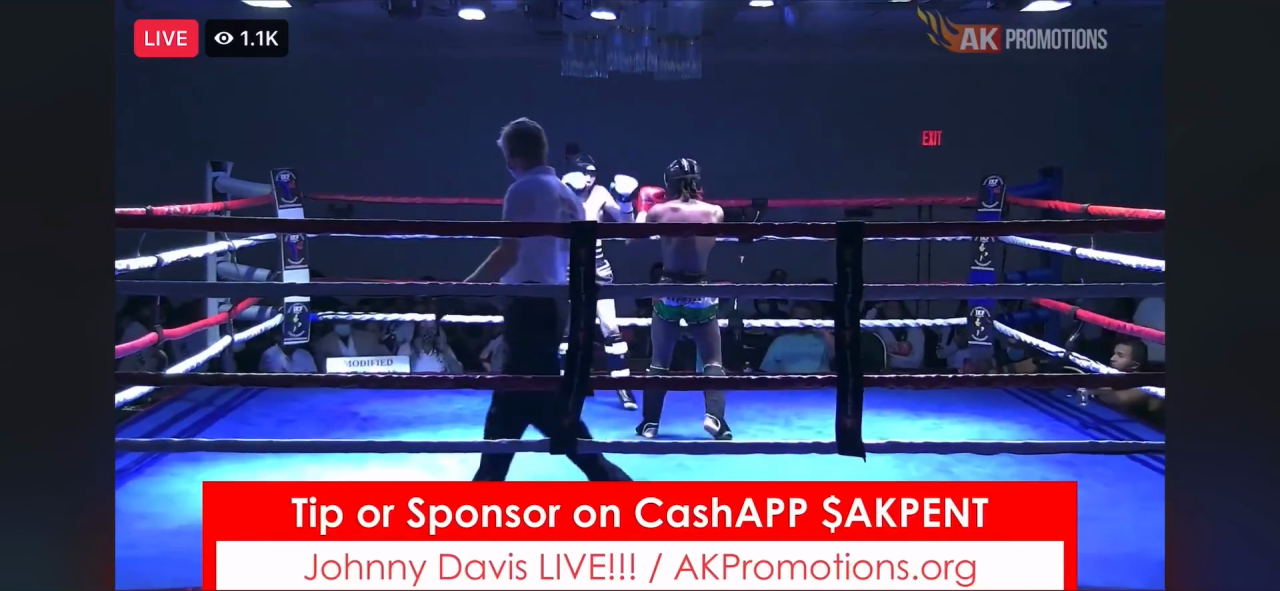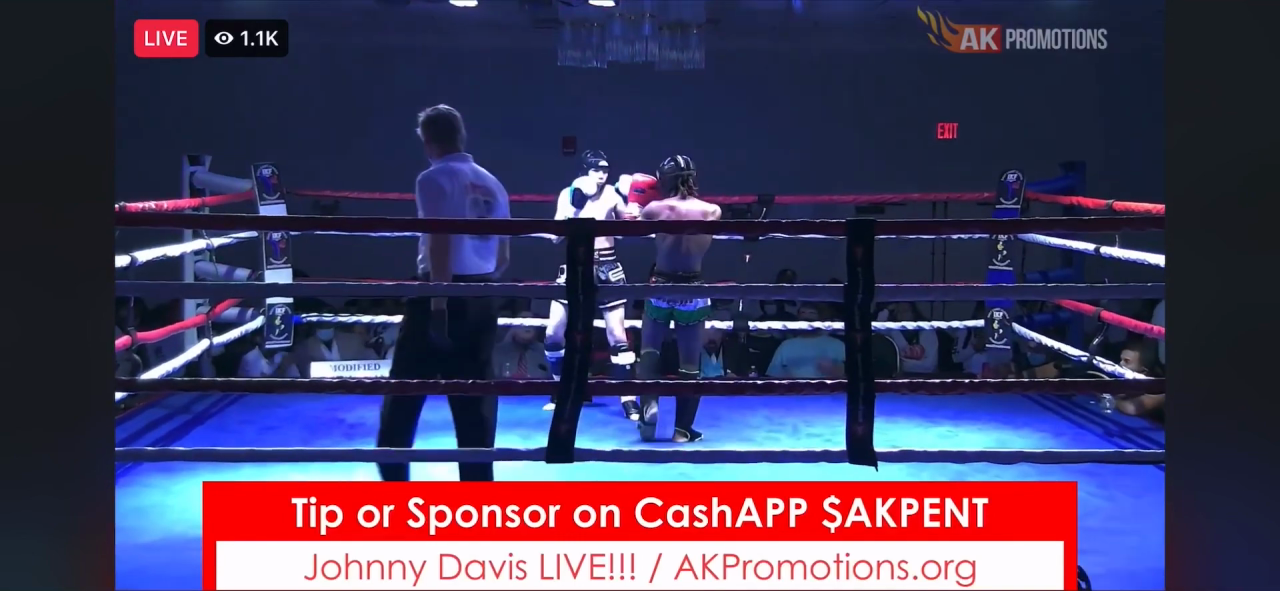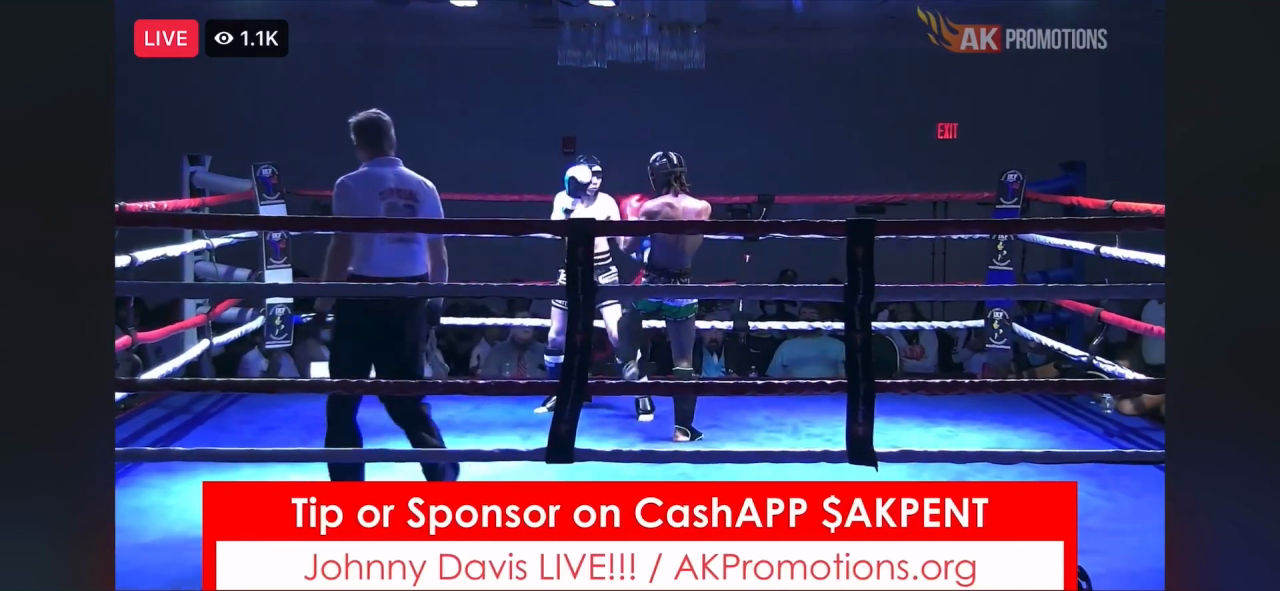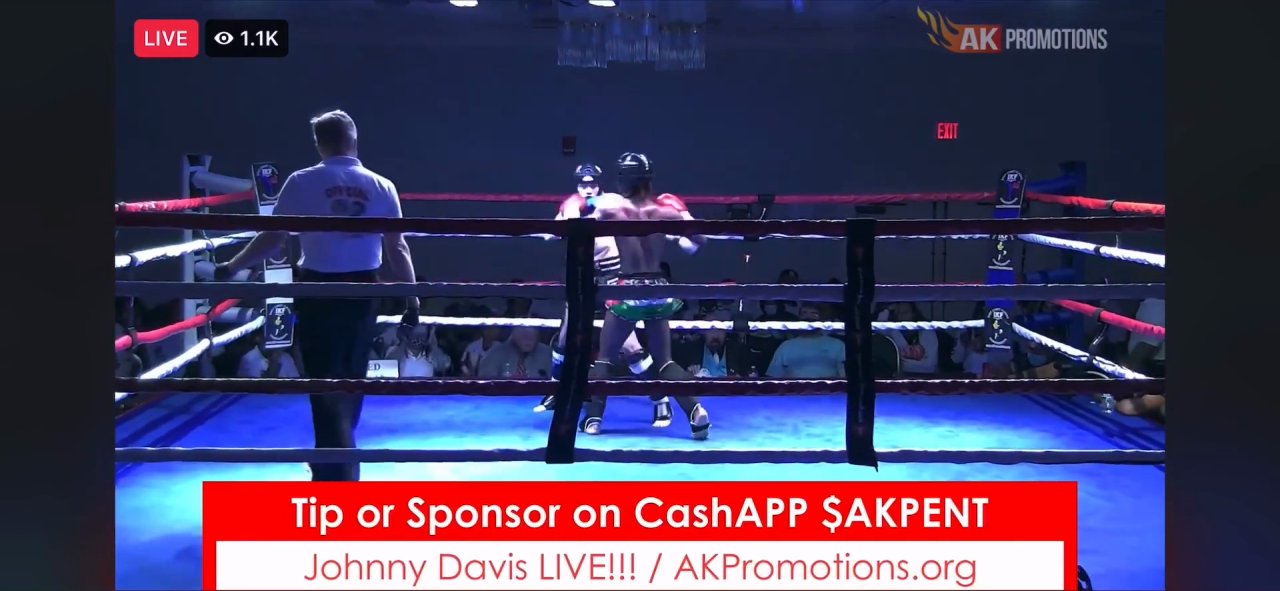
dt=0.3s
person 1, frame 1
left shoulder: (525, 191)
right shoulder: (569, 196)
left elbow: (507, 255)
left hip: (530, 306)
right hip: (554, 305)
left knee: (545, 408)
right knee: (510, 402)
left ankle: (609, 479)
right ankle: (487, 484)
person 1, frame 2
left shoulder: (434, 179)
right shoulder: (492, 184)
left elbow: (441, 246)
right elbow: (503, 256)
left wrist: (437, 307)
left hip: (444, 297)
right hip: (481, 298)
left knee: (405, 392)
right knee: (474, 399)
left ankle: (394, 481)
person 1, frame 3
left shoulder: (352, 185)
right shoulder: (423, 188)
left elbow: (341, 250)
right elbow: (438, 254)
left wrist: (322, 305)
right wrist: (436, 300)
left hip: (363, 298)
right hip: (409, 298)
left knee: (344, 398)
right knee: (406, 393)
left ankle: (348, 487)
right ankle: (437, 462)
person 1, frame 4
left shoulder: (303, 183)
right shoulder: (381, 186)
left elbow: (272, 239)
right elbow: (397, 249)
left wrist: (233, 266)
right wrist: (412, 297)
right knee: (349, 381)
left ankle: (341, 478)
right ankle: (335, 469)
person 2, frame 1
left shoulder: (659, 211)
right shoulder: (715, 213)
left wrist: (645, 212)
left hip: (668, 292)
right hip: (701, 293)
left knee: (659, 362)
right knee: (712, 359)
left ankle: (650, 423)
right ankle: (715, 417)
person 2, frame 2
left shoulder: (654, 209)
right shoulder: (713, 211)
left wrist: (635, 204)
right wrist: (691, 196)
left hip: (660, 291)
right hip: (693, 295)
left knee: (650, 352)
right knee: (689, 366)
left ankle: (648, 407)
right ankle: (683, 429)
person 2, frame 3
left shoulder: (652, 208)
right shoulder: (704, 209)
left elbow: (627, 247)
left wrist: (629, 216)
left hip: (651, 285)
left knee: (629, 313)
right knee: (683, 362)
left ankle: (629, 362)
right ankle: (684, 427)
person 2, frame 4
left shoulder: (613, 205)
right shoulder: (664, 211)
right elbow: (696, 243)
right wrist: (683, 214)
left knee: (605, 357)
right knee: (664, 361)
left ankle: (593, 419)
right ankle: (696, 413)
person 3, frame 1
left shoulder: (601, 194)
left elbow: (623, 219)
left wrist: (625, 201)
left hip: (597, 267)
left knee: (610, 327)
left ankle: (622, 387)
person 3, frame 2
left shoulder: (612, 193)
right shoulder: (567, 195)
left wrist: (628, 203)
right wrist: (574, 209)
left hip: (607, 270)
left knee: (617, 336)
right knee: (553, 335)
left ankle: (628, 398)
person 3, frame 3
left shoulder: (606, 202)
right shoulder: (564, 199)
right wrist: (572, 198)
left hip: (603, 274)
left knee: (618, 335)
right knee: (556, 338)
right ankle: (558, 394)
person 3, frame 4
right shoulder: (572, 205)
left hip: (614, 278)
left knee: (628, 345)
right knee: (564, 339)
left ankle: (661, 401)
right ankle: (558, 394)
